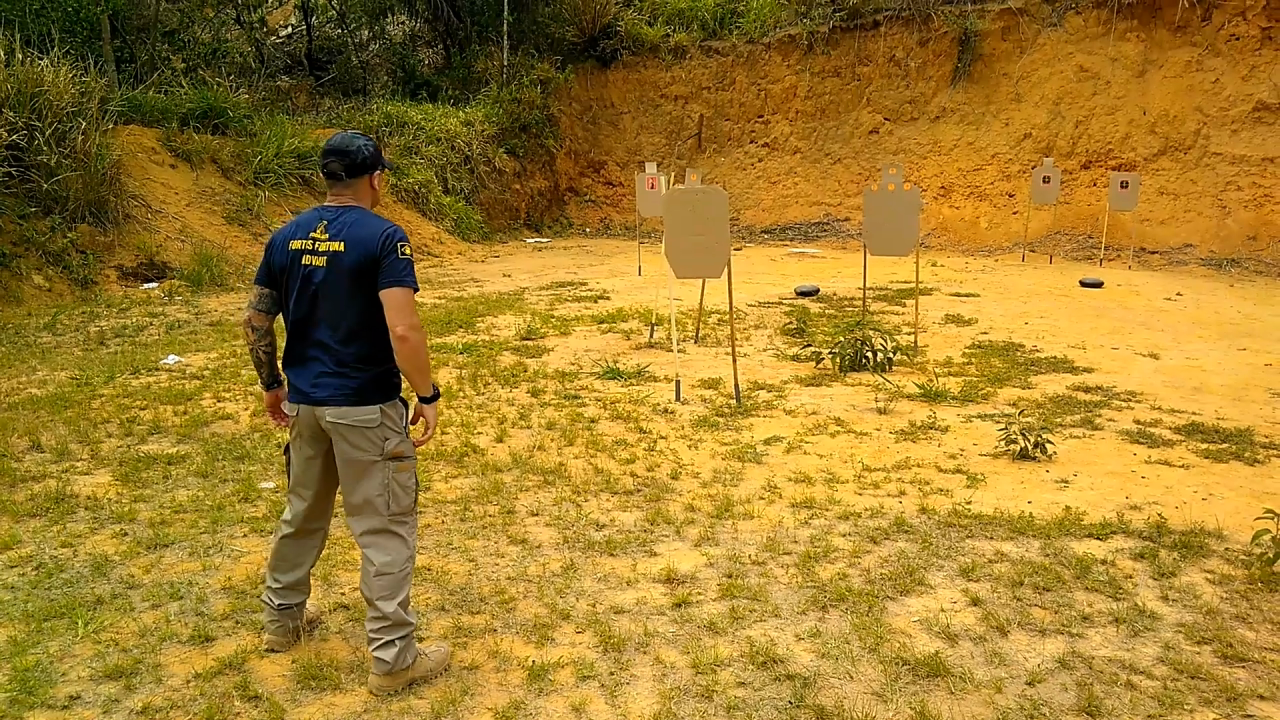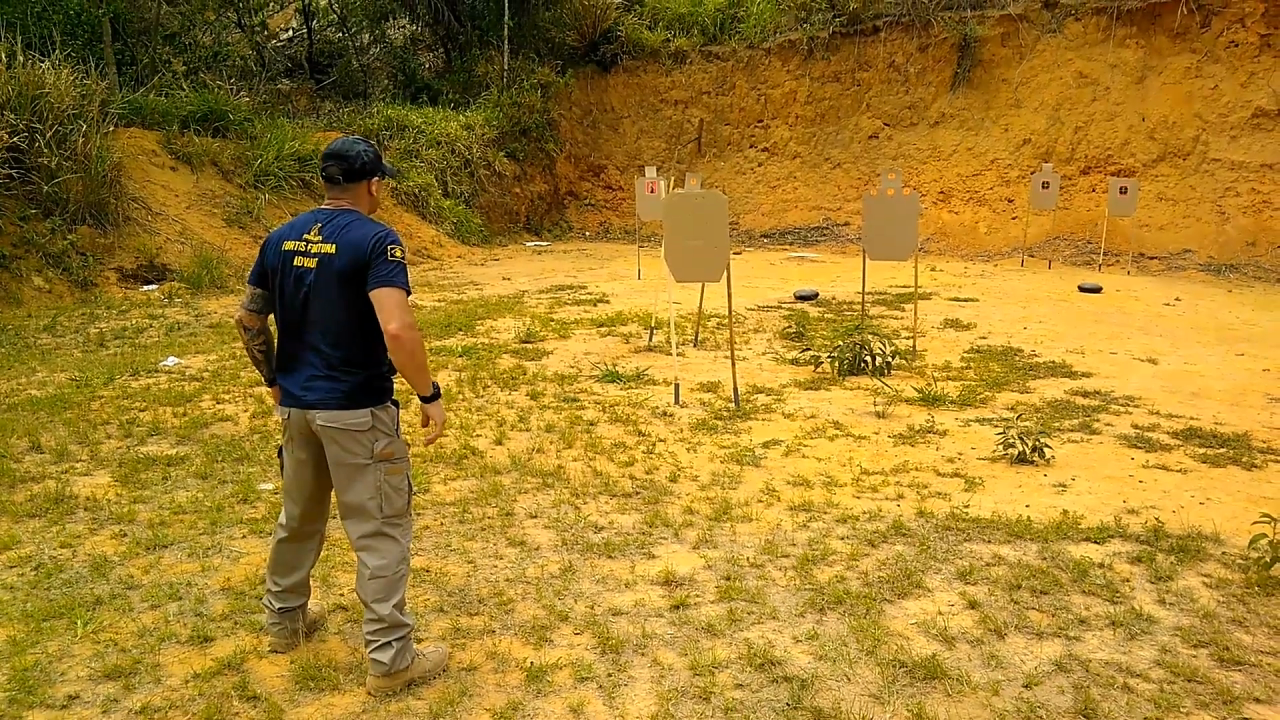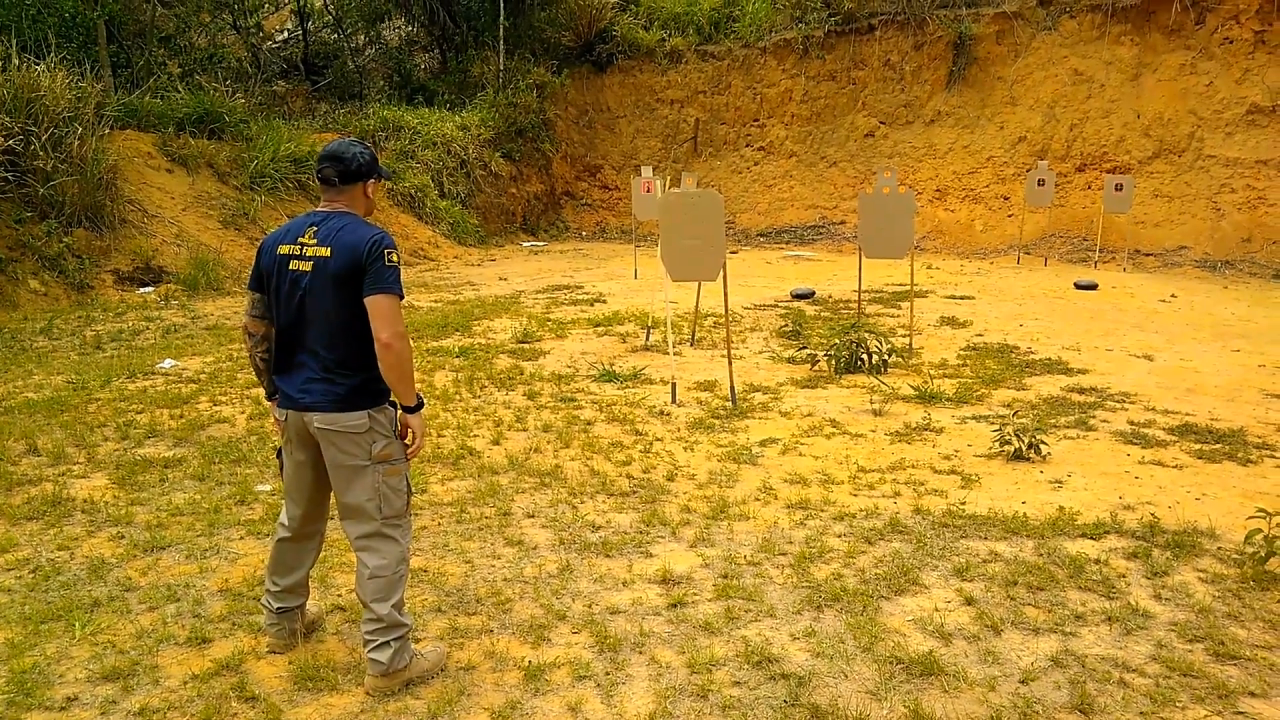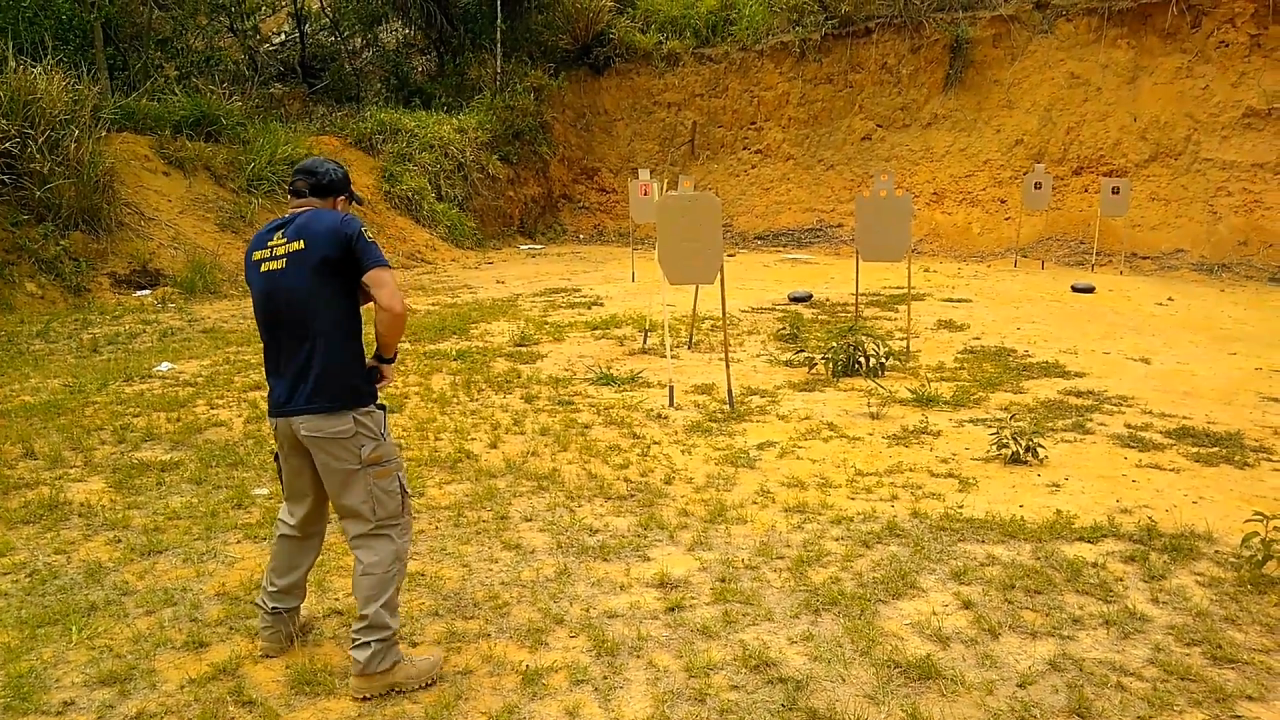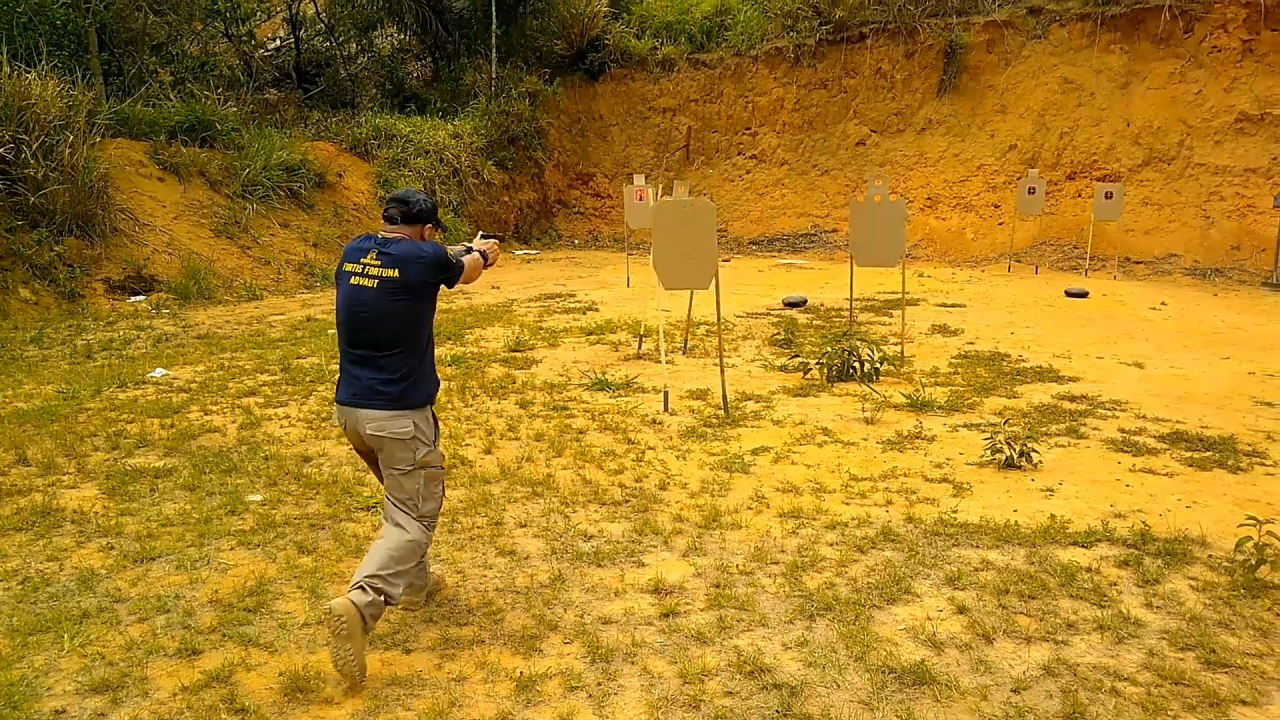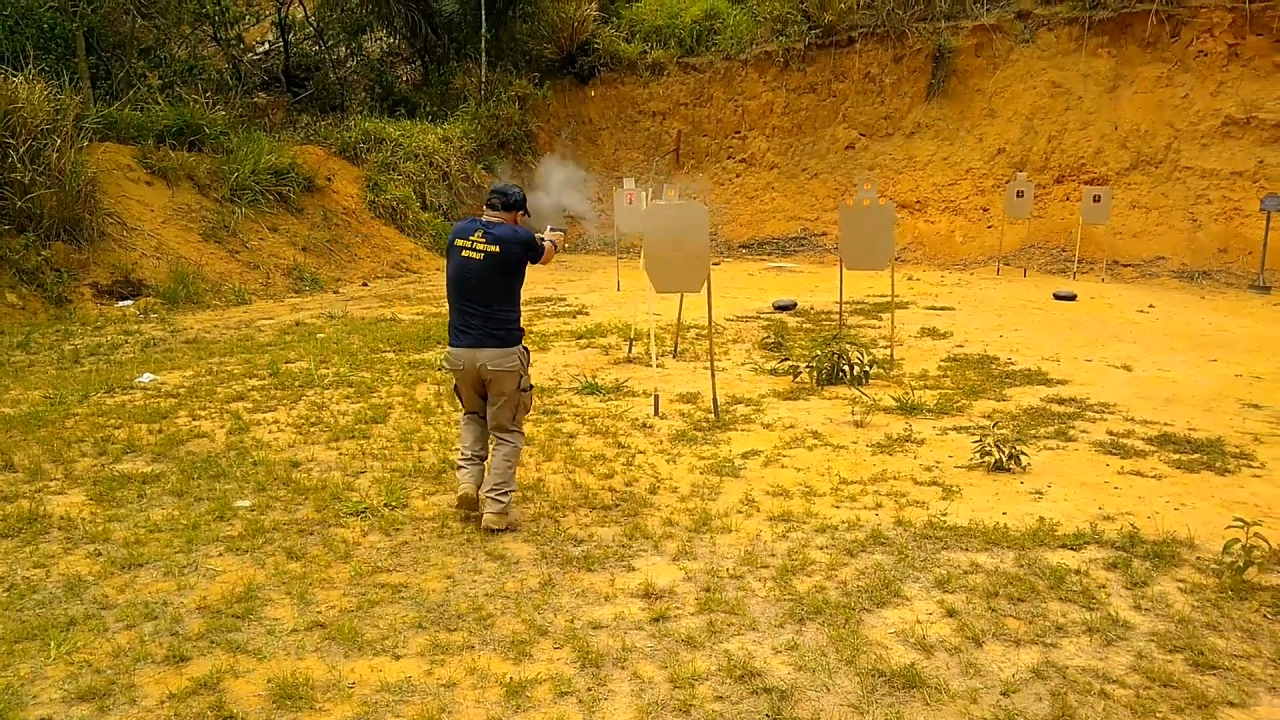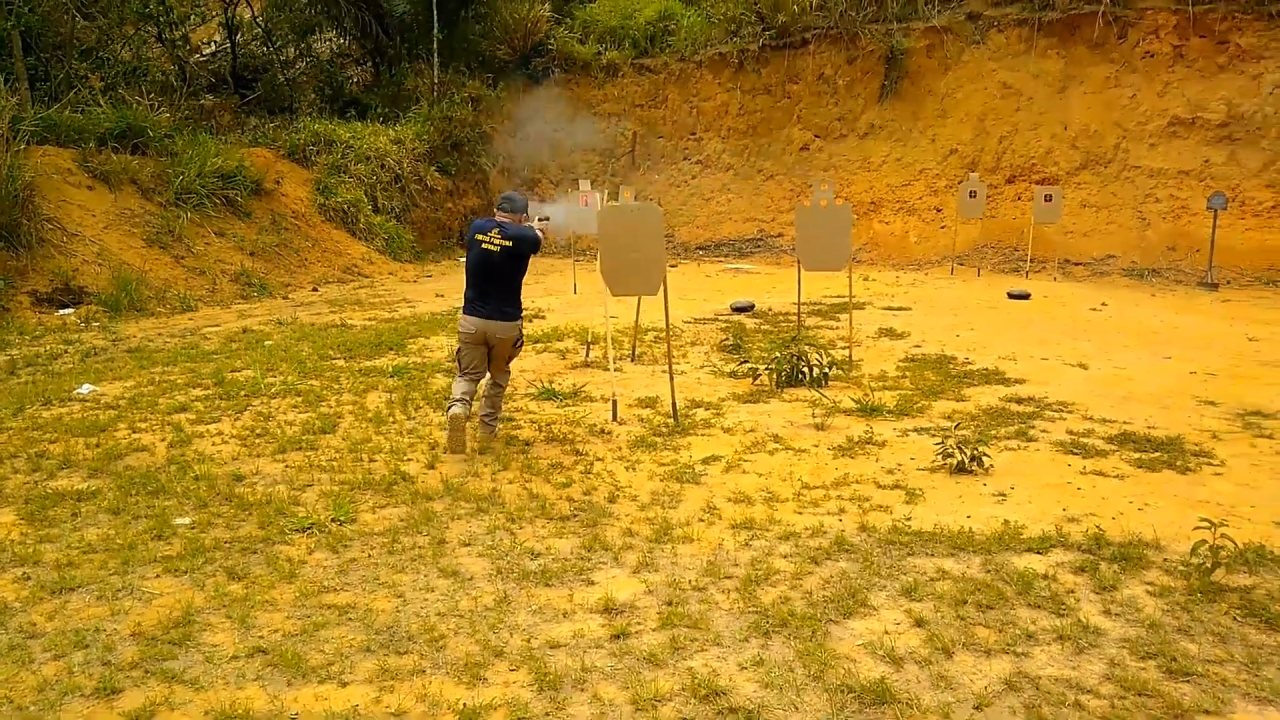
dt=0.7s
person 1, frame 1
left shoulder: (285, 238)
right shoulder: (383, 236)
left elbow: (255, 320)
right elbow: (403, 331)
left wrist: (271, 384)
right wrist: (428, 395)
left hip: (305, 401)
right hip: (366, 406)
left knee: (302, 511)
right knee: (386, 529)
left ankle: (282, 618)
right ankle: (392, 658)
person 1, frame 2
left shoulder: (280, 239)
right shoulder: (375, 239)
left elbow: (249, 320)
right elbow: (397, 330)
left wrist: (275, 378)
right wrist: (429, 394)
left hip: (297, 404)
right hip: (357, 410)
left knee: (298, 515)
right knee: (381, 530)
left ankle: (285, 619)
right ankle: (390, 659)
person 1, frame 3
left shoulder: (276, 242)
right shoulder: (371, 243)
left elbow: (255, 328)
right elbow: (388, 338)
left wrist: (274, 394)
right wrist: (411, 407)
left hip: (296, 408)
right hip: (354, 413)
left knee: (298, 517)
right knee: (380, 532)
left ankle: (282, 620)
right ankle: (388, 659)
person 1, frame 4
left shoulder: (257, 246)
right shoulder: (340, 230)
right elbow: (392, 307)
right wrist: (384, 357)
left hip: (285, 412)
right hip: (343, 413)
left knee: (300, 518)
right knee: (381, 530)
left ankle: (277, 623)
right ankle: (375, 660)
person 1, frame 5
left shoulder: (352, 254)
right shoulder: (426, 257)
right elbow: (467, 272)
left wrist: (460, 254)
right wrist: (482, 253)
left hip: (350, 409)
right hip: (400, 414)
left knee: (406, 495)
right knee: (409, 520)
left ankle: (413, 585)
right ankle: (358, 604)
person 1, frame 6
left shoulder: (459, 232)
right shoulder: (518, 239)
right elbow: (545, 255)
right wrist: (553, 241)
left hip: (460, 351)
right hip: (502, 352)
left knee: (474, 418)
right knee: (506, 430)
left ankle: (468, 482)
right ankle: (497, 507)
person 1, frame 7
left shoulder: (476, 229)
right shoulder: (524, 237)
right elbow: (537, 240)
right wrist: (538, 229)
left hip: (472, 320)
right hip: (506, 323)
left knee: (468, 374)
right knee: (499, 374)
left ankle: (458, 410)
right ankle: (487, 426)
